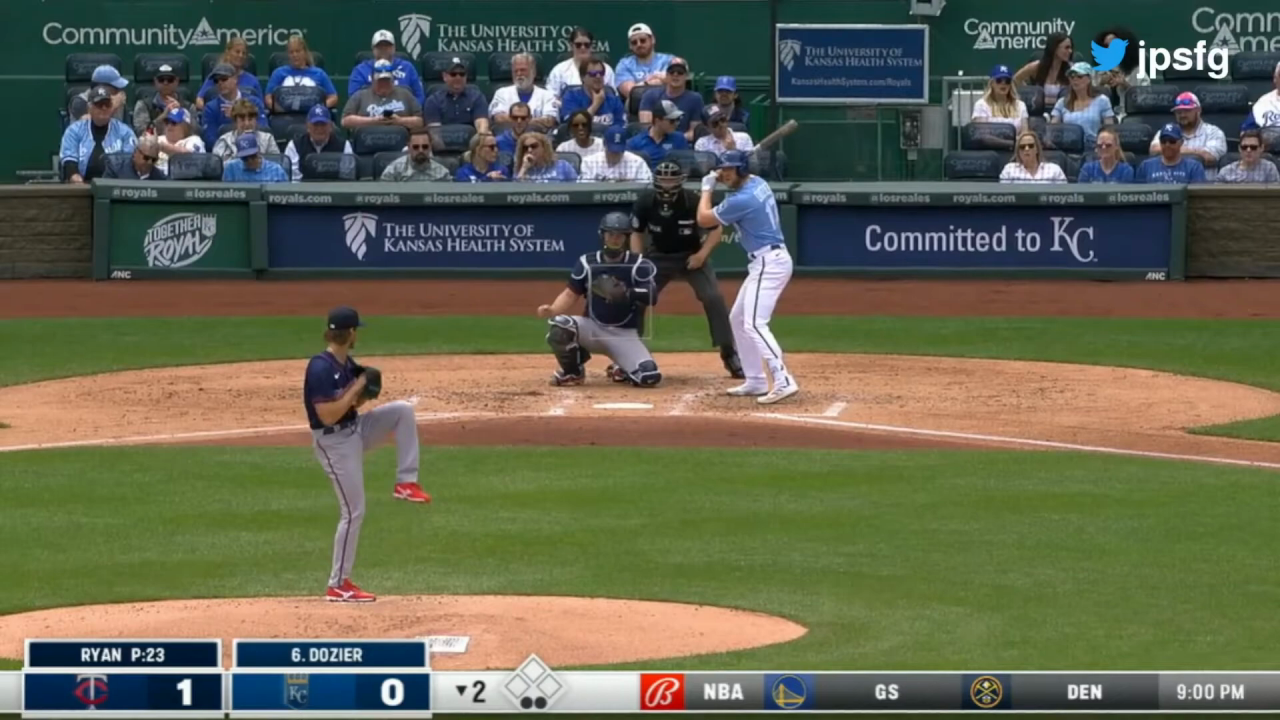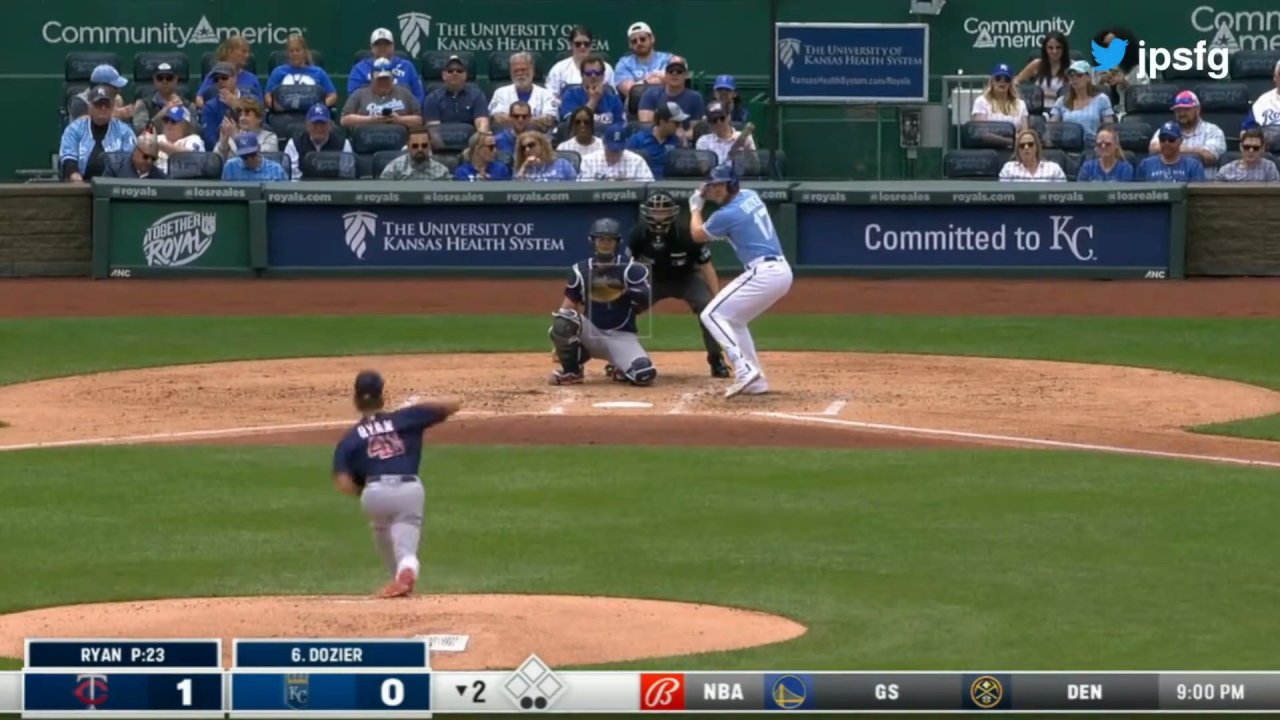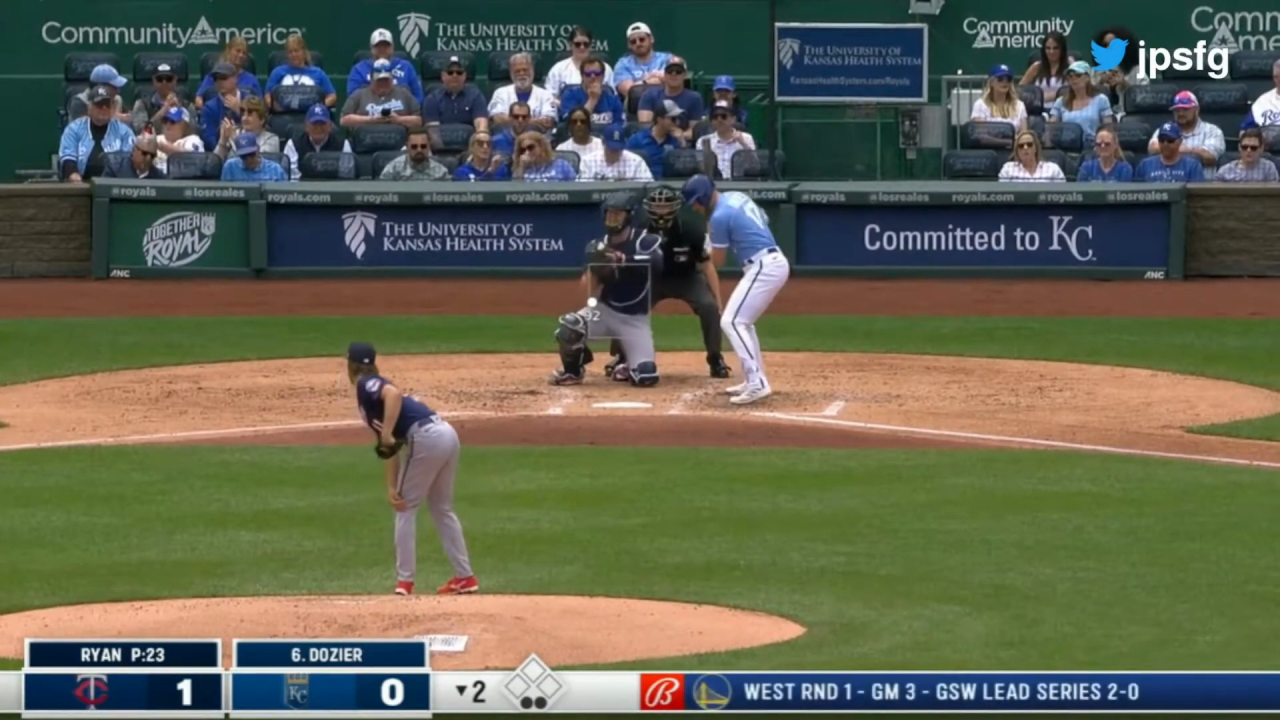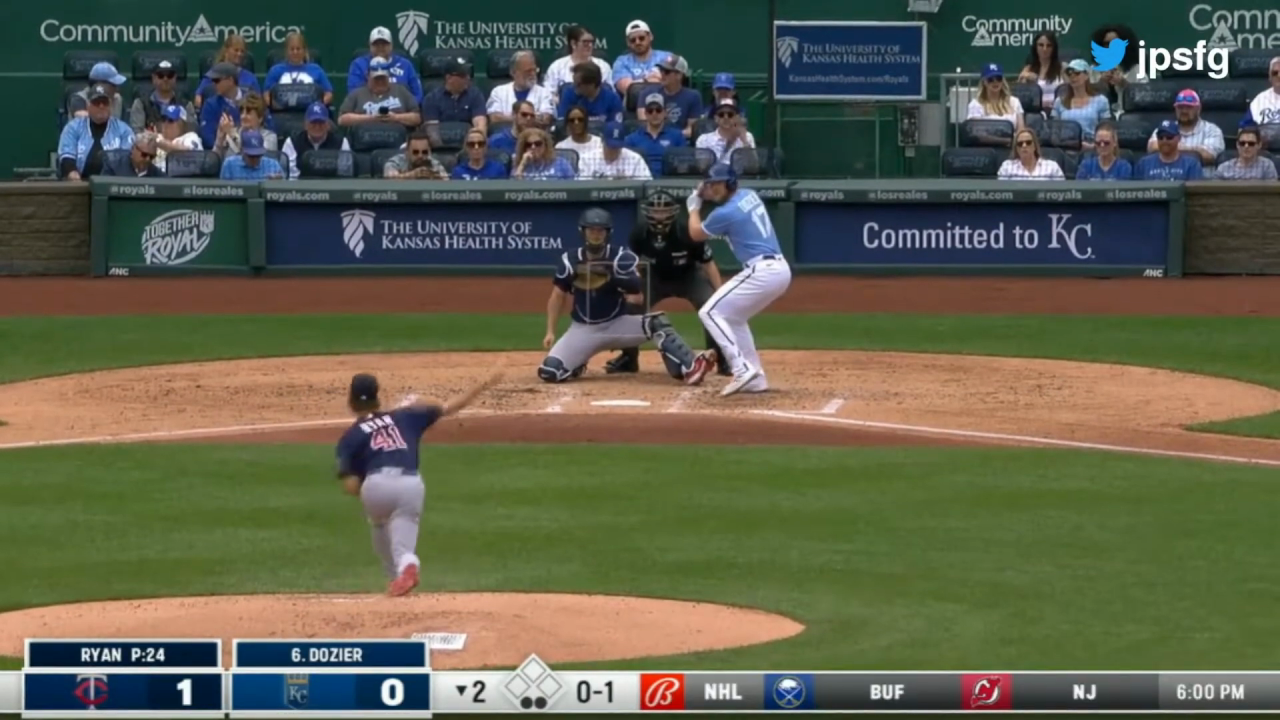
dt=1s
person 1, frame 1
left shoulder: (348, 362)
right shoulder: (320, 368)
right elbow: (328, 416)
left wrist: (366, 389)
right wrist: (357, 390)
left hip: (356, 430)
right hip: (335, 443)
left knee: (403, 410)
right knee: (354, 512)
left ankle: (406, 481)
right ankle: (338, 586)
person 1, frame 2
left shoulder: (349, 439)
right shoulder: (407, 416)
left elbow: (344, 486)
right elbow: (452, 406)
right wrist: (420, 406)
left hip: (374, 496)
right hip: (409, 494)
left knee: (381, 528)
right knee: (406, 552)
left ankle: (400, 577)
right ankle: (406, 571)
person 1, frame 3
left shoulder: (367, 384)
right shoulder: (371, 392)
left elbow: (394, 395)
right elbow: (391, 450)
left wrist: (386, 436)
right wrist: (391, 488)
left hip: (426, 438)
right hip: (445, 434)
left knee: (405, 509)
right knee: (442, 510)
left ankle: (405, 581)
right ankle: (464, 576)
person 1, frame 4
left shoulder: (349, 437)
right shoulder: (403, 417)
left elbow: (350, 487)
right elbow: (449, 408)
right wrist: (481, 386)
left hip: (374, 488)
right hip: (410, 487)
left knee: (379, 523)
right knee: (403, 551)
left ankle: (396, 576)
right ankle: (408, 567)
person 2, frame 1
left shoulder: (741, 200)
right shoulder: (758, 182)
left elbow: (703, 219)
right elbow: (741, 181)
left wrist: (706, 188)
right wrist: (719, 178)
left hip: (768, 263)
right hip: (770, 261)
left knee: (754, 323)
right knee: (738, 318)
left ankle: (783, 381)
right ankle: (756, 381)
person 2, frame 2
left shoulder: (727, 214)
right shoulder: (750, 195)
left elbow: (697, 236)
left wrist: (695, 207)
right wrist: (708, 195)
left hip: (763, 273)
right hip: (782, 272)
left knee: (712, 315)
right knee: (734, 321)
left ankle: (743, 370)
right ankle: (756, 380)
person 2, frame 3
left shoulder: (719, 216)
right shoulder: (737, 196)
left elbow: (718, 260)
right elbow: (763, 219)
left wrist: (710, 244)
left hip: (763, 267)
right hip: (774, 263)
left knee: (732, 322)
right knee: (742, 322)
left ankle: (757, 384)
right ankle: (755, 379)
person 2, frame 4
left shoulder: (725, 213)
right shoulder: (749, 195)
left elbow: (696, 235)
left wrist: (693, 207)
right wrist: (705, 195)
left hip: (761, 272)
right hip: (780, 270)
left knee: (710, 313)
right knee: (734, 319)
left ankle: (741, 369)
right ankle: (755, 378)
person 3, frame 1
left shoulder: (694, 201)
right shoulder: (645, 202)
left elbow: (716, 229)
right elbow: (637, 235)
left wrist: (702, 254)
left hip: (692, 256)
right hip: (657, 257)
left knee: (714, 298)
left ankle: (729, 354)
person 3, frame 2
left shoulder: (688, 234)
right shoulder: (638, 234)
left elbow: (707, 268)
left hip: (687, 278)
right hip: (653, 280)
left knee: (707, 306)
left ankle: (716, 359)
person 3, frame 3
left shoulder: (692, 230)
right shoulder: (642, 229)
left elbow: (707, 265)
left wrist: (718, 299)
left hip: (687, 278)
right hip: (654, 278)
left knee: (709, 307)
left ankle: (715, 359)
right ankle: (622, 359)
person 3, frame 4
left shoulder: (688, 233)
right shoulder: (640, 233)
left elbow: (708, 265)
left hip: (689, 277)
right hip: (655, 278)
left ankle: (721, 356)
right ankle: (629, 356)
person 4, frame 1
left shoulder: (639, 265)
right shoulder: (587, 263)
left elbow: (651, 297)
right elbow: (570, 294)
left wrist: (629, 294)
right wrist: (553, 310)
left hip: (624, 334)
right hip: (592, 328)
left knee: (650, 376)
right knee: (560, 326)
left ankle: (623, 370)
right ankle: (573, 372)
person 4, frame 2
left shoulder: (632, 269)
right shoulder: (580, 270)
left elbow: (647, 300)
right elbow: (568, 306)
left wrist: (624, 290)
right wrist: (561, 340)
left hip: (621, 336)
right hip: (591, 333)
left knee: (644, 374)
right knee: (563, 318)
left ankle: (620, 368)
right ankle: (572, 371)
person 4, frame 3
left shoulder: (646, 241)
right shoulder: (600, 246)
left elbow: (657, 264)
right elbow: (588, 286)
left wrist: (623, 259)
right wrist: (596, 268)
left hip: (635, 318)
right hip: (604, 311)
left knee: (646, 376)
right knee: (568, 329)
left ankle: (626, 368)
right ankle: (572, 372)
person 4, frame 4
left shoulder: (621, 256)
right shoulder: (569, 260)
left elbow: (636, 287)
right elbow: (558, 295)
left wrist: (608, 277)
right wrist: (550, 331)
left hip: (617, 324)
right hip: (583, 329)
left knee: (657, 323)
right knee: (549, 372)
left ankle: (688, 367)
right ankle: (575, 365)
